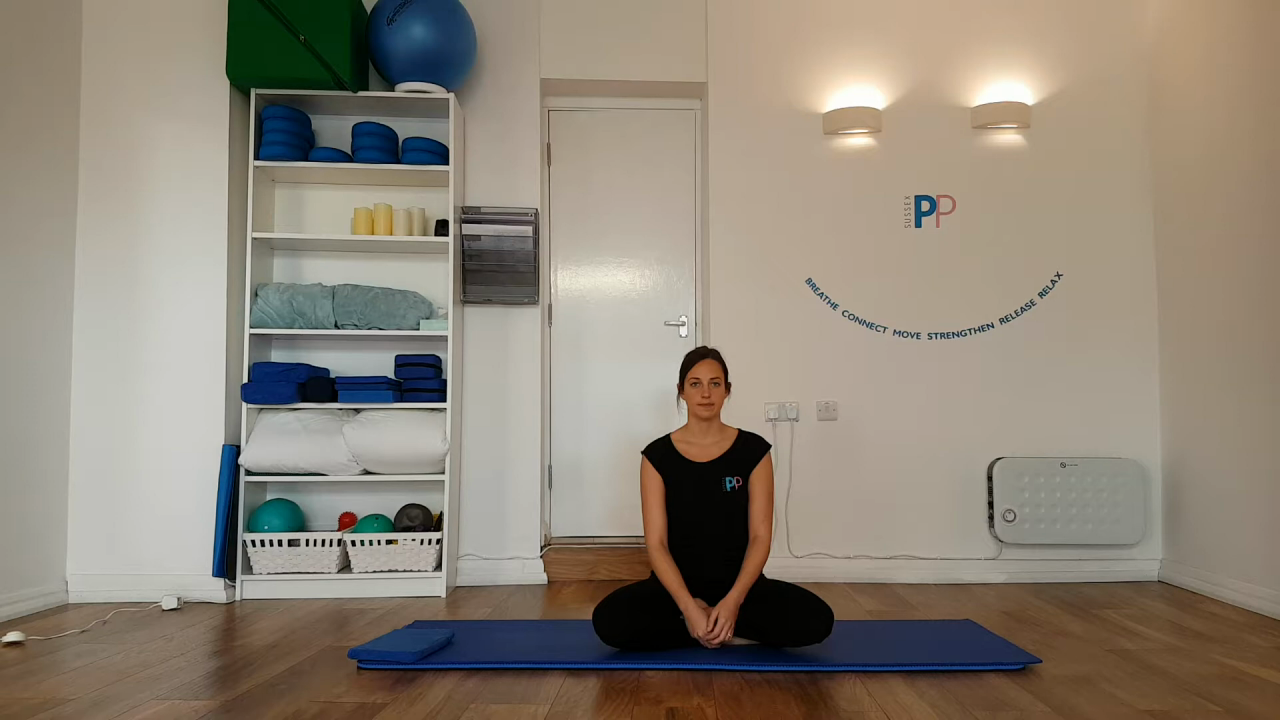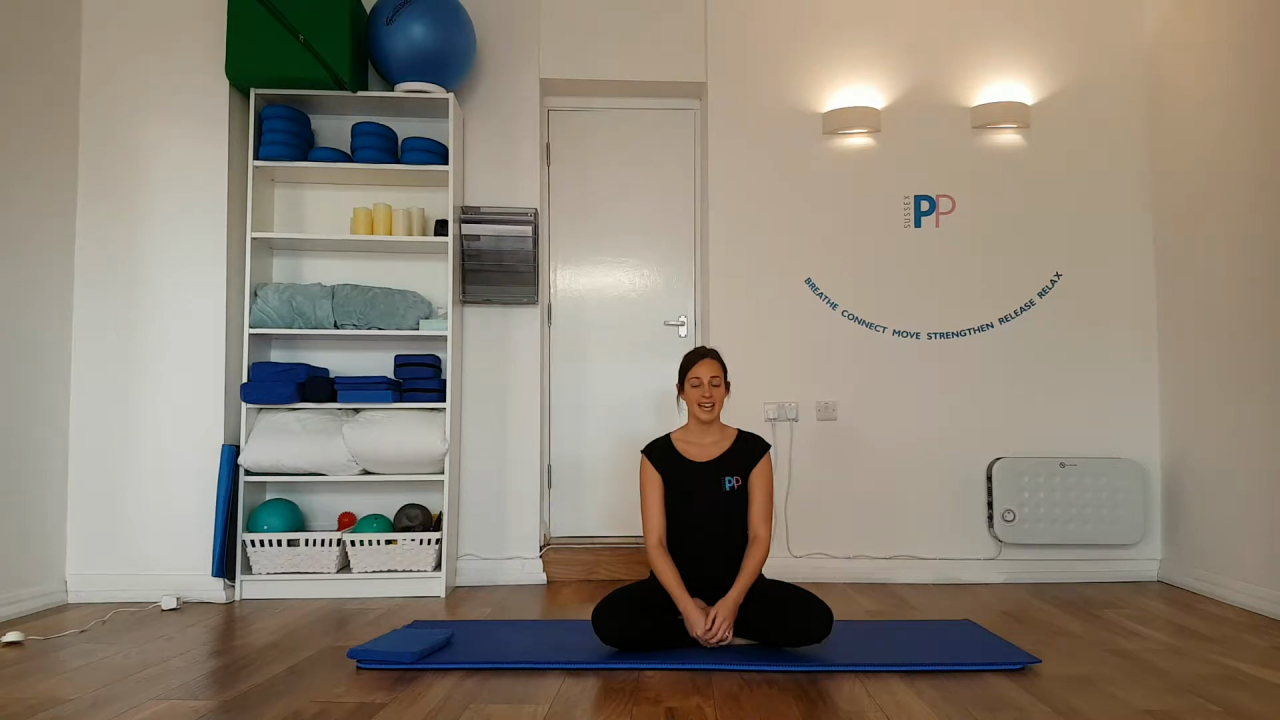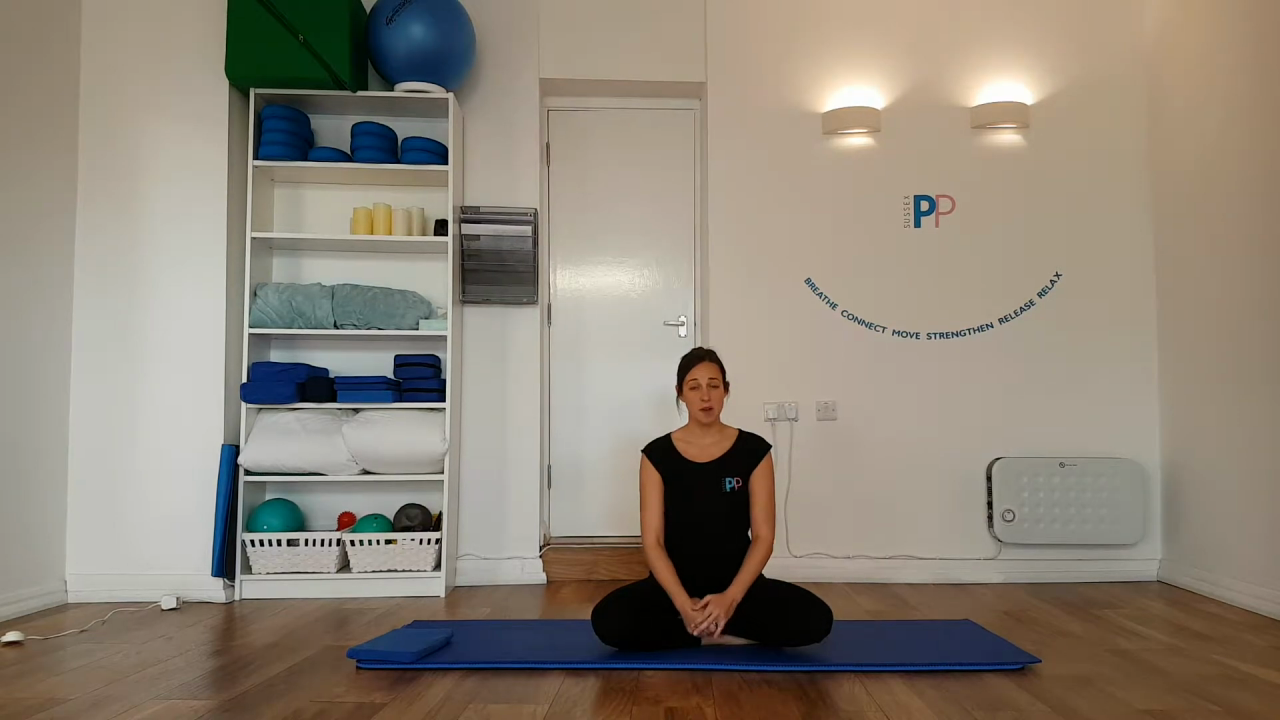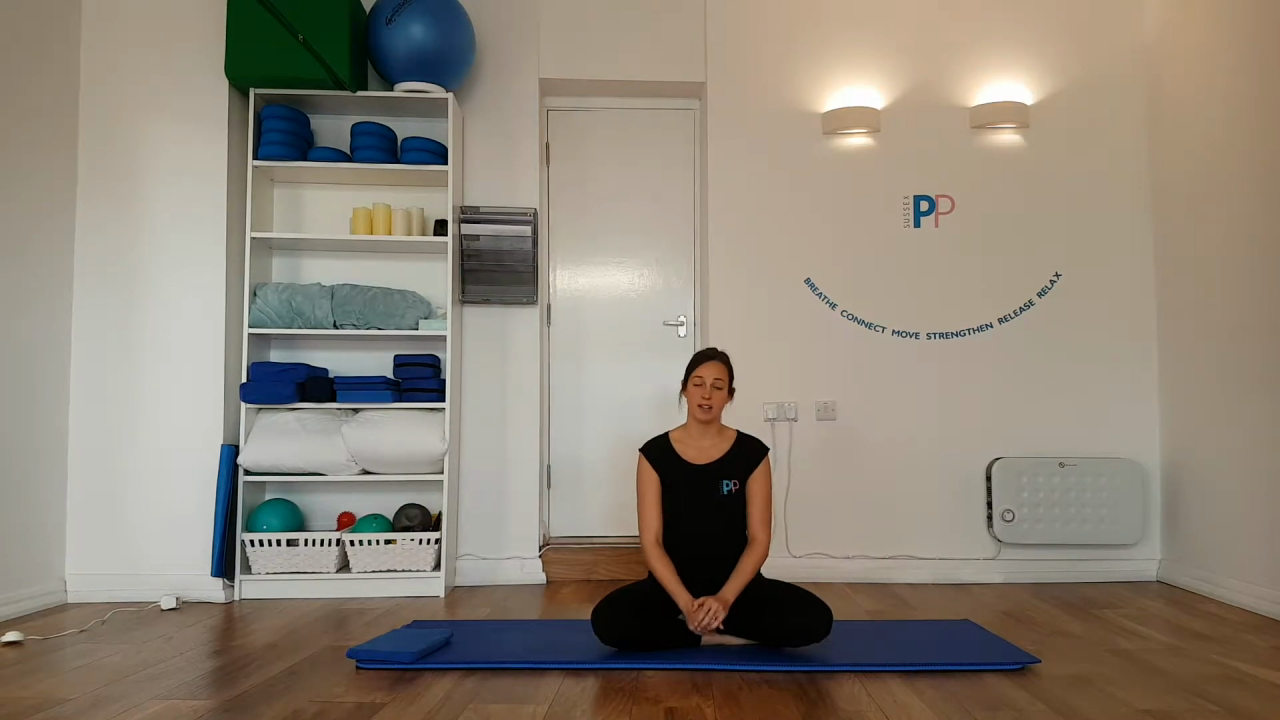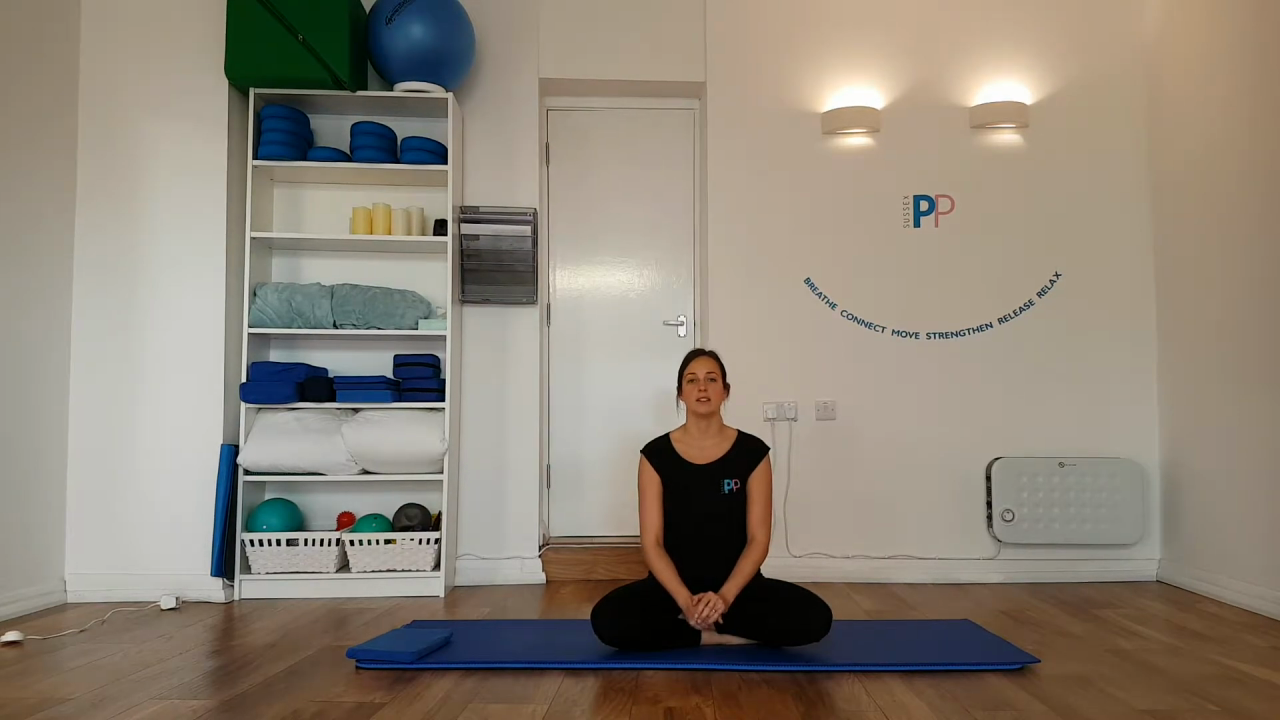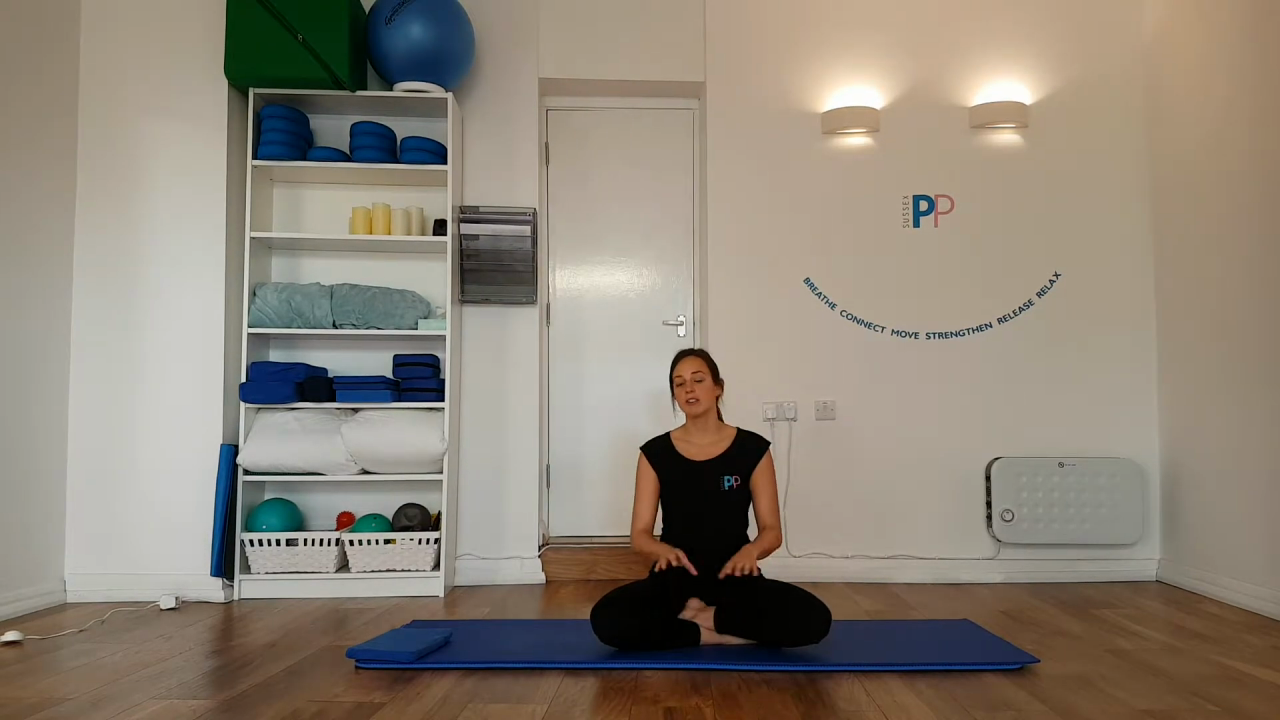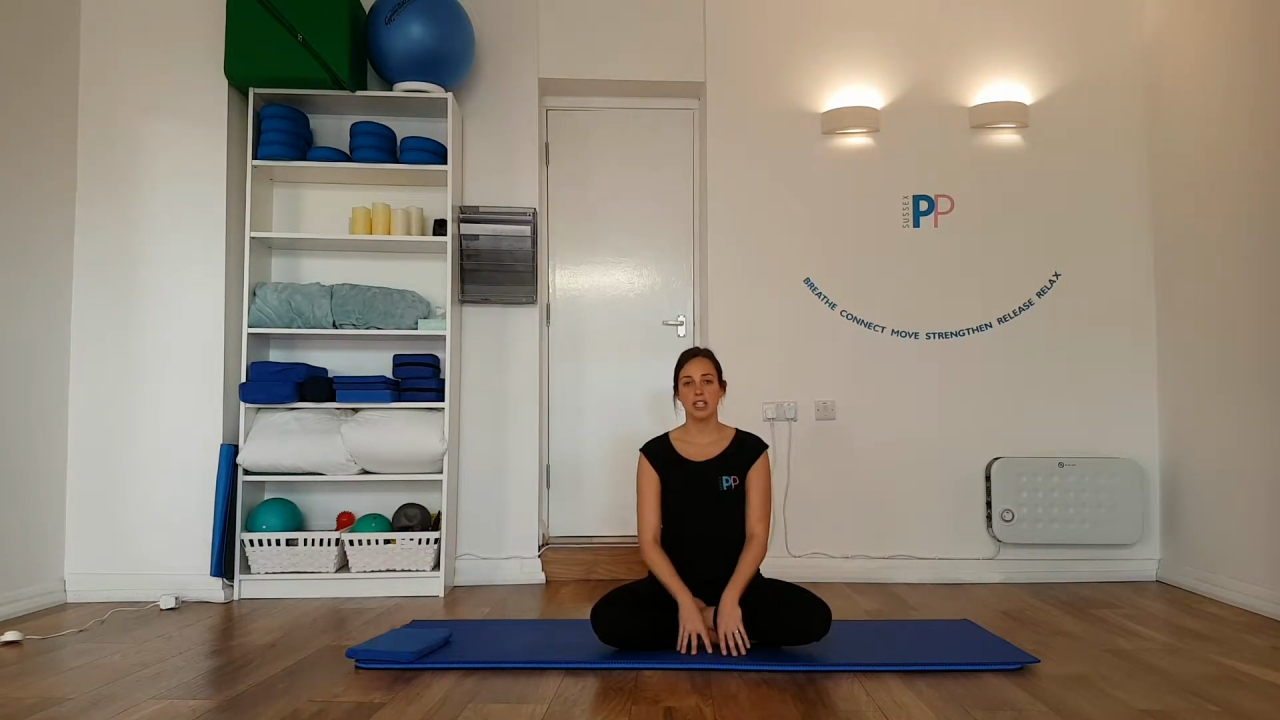
dt=0.7s
person 1, frame 1
left shoulder: (753, 450)
right shoulder: (658, 455)
left elbow: (760, 536)
right elbow: (656, 543)
left wrist: (733, 601)
right wrist: (689, 608)
left hip: (738, 584)
right hip: (676, 586)
left knee: (816, 619)
right knee: (609, 620)
left ankle: (722, 623)
right ankle: (724, 629)
person 1, frame 2
left shoulder: (753, 450)
right shoulder: (657, 454)
left elbow: (760, 536)
right elbow: (655, 542)
left wrist: (732, 601)
right wrist: (687, 608)
left hip: (737, 584)
right hip: (675, 585)
left knee: (816, 619)
right knee: (608, 620)
left ankle: (722, 626)
right ankle: (724, 630)
person 1, frame 3
left shoulder: (754, 450)
right shoulder: (658, 454)
left elbow: (763, 536)
right elbow: (652, 541)
left wrist: (731, 598)
right wrist: (683, 604)
left hip: (737, 583)
right hip: (675, 584)
left knee: (816, 618)
right knee: (607, 620)
left ankle: (700, 625)
right ankle: (736, 633)
person 1, frame 4
left shoulder: (752, 453)
right shoulder: (655, 454)
left elbow: (759, 539)
right elbow: (651, 541)
left wrist: (724, 599)
right wrist: (686, 603)
left hip: (736, 584)
right hip: (673, 585)
left knee: (815, 619)
right knee: (607, 620)
right ankle: (724, 635)
person 1, frame 5
left shoulder: (752, 452)
right shoulder: (656, 454)
left elbow: (758, 538)
right elbow: (651, 542)
left wrist: (725, 597)
right wrist: (685, 600)
left hip: (736, 583)
right hip: (674, 583)
left knee: (815, 617)
right knee: (606, 619)
left ankle: (690, 622)
right ankle: (728, 633)
person 1, frame 6
left shoulder: (753, 449)
right shoulder: (655, 453)
left elbow: (772, 528)
right elbow: (640, 534)
left wrist: (749, 551)
right wrist: (664, 548)
left hip: (734, 582)
right hip: (676, 583)
left knee: (815, 619)
right knee: (606, 619)
left ankle: (695, 617)
right ankle: (729, 633)
person 1, frame 7
left shoulder: (751, 449)
right shoulder: (655, 454)
left elbow: (757, 535)
right elbow: (649, 540)
left wrist: (730, 599)
right wrist: (684, 601)
left hip: (736, 581)
right hip: (674, 582)
left knee: (815, 618)
right knee: (606, 619)
left ankle: (704, 619)
right ankle: (730, 631)
